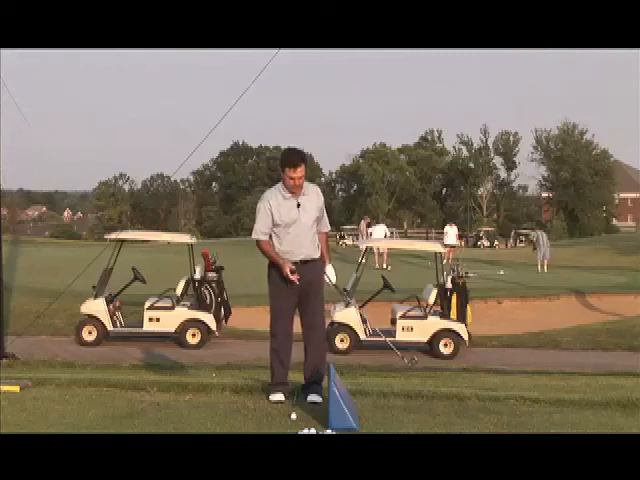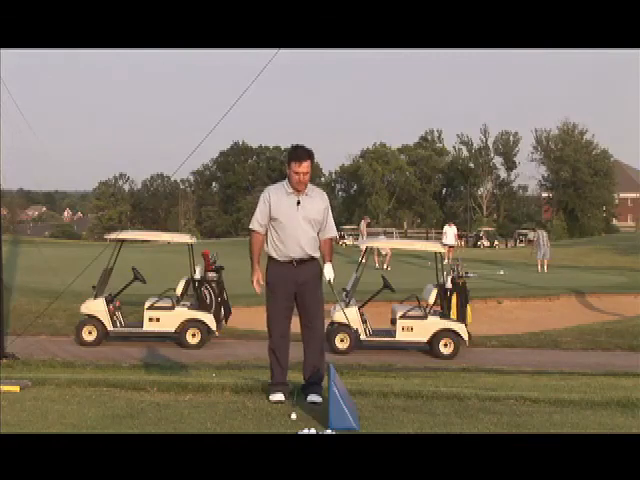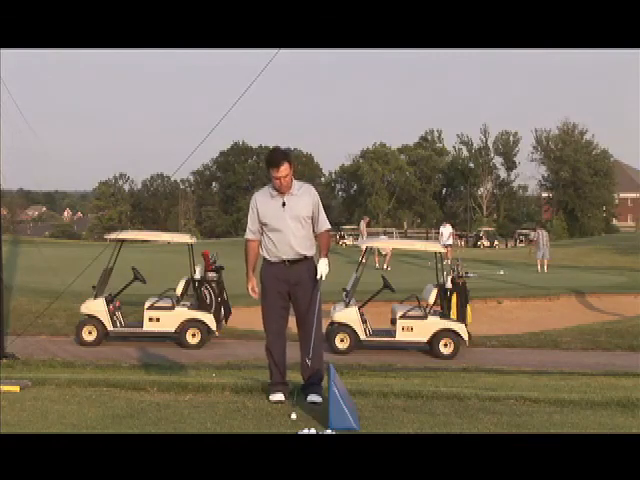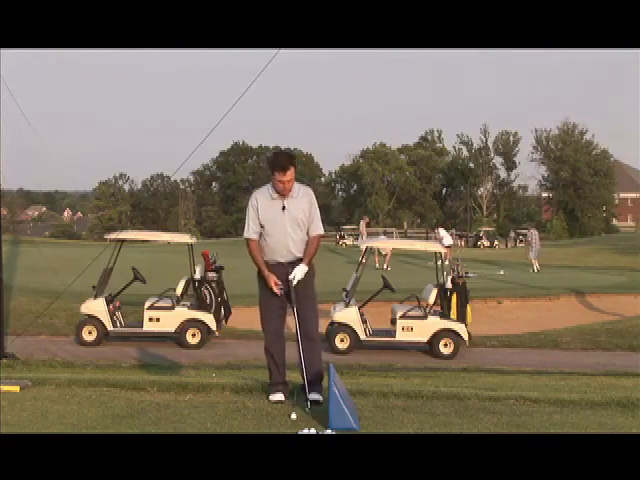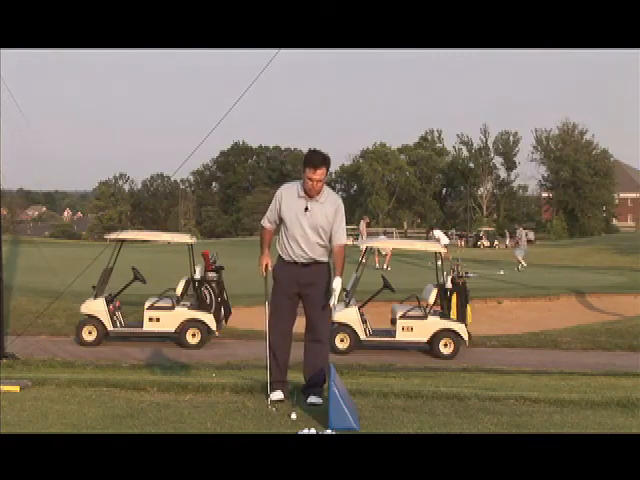
dt=0.7s
person 1, frame 1
left shoulder: (316, 193)
right shoulder: (269, 199)
right elbow: (261, 237)
left wrist: (327, 262)
right wrist: (281, 262)
left hip: (312, 268)
right hip: (282, 270)
left knee: (315, 327)
right knee: (280, 329)
left ankle: (313, 385)
right ankle: (278, 385)
person 1, frame 2
left shoulder: (320, 197)
right shoulder: (271, 194)
left elbow: (326, 235)
right elbow: (257, 231)
left wrist: (328, 263)
right wrist: (255, 267)
left hip: (310, 269)
right hip: (279, 268)
left knee: (314, 327)
right knee: (278, 329)
left ankle: (313, 385)
right ankle: (278, 385)
person 1, frame 3
left shoulder: (309, 193)
right shoulder: (259, 199)
left elbow: (322, 229)
right elbow: (253, 239)
left wrist: (323, 258)
right wrist: (250, 274)
left hip: (304, 268)
right hip: (273, 270)
left knee: (311, 327)
right knee: (274, 330)
left ankle: (313, 385)
right ankle: (278, 384)
person 1, frame 4
left shoulder: (307, 195)
right shoulder: (258, 198)
left elbow: (315, 234)
right elbow: (252, 238)
left wrist: (304, 264)
right wrist: (266, 273)
left hip: (300, 270)
right hip: (271, 271)
left knee: (308, 328)
right knee: (272, 331)
left ankle: (313, 385)
right ankle: (278, 385)
person 1, frame 5
left shoulder: (335, 202)
right shoulder: (284, 193)
left elbow: (338, 243)
right elbow: (268, 224)
left wrist: (337, 277)
right wrist: (264, 252)
left hip: (318, 271)
right hip: (286, 268)
left knee: (318, 331)
right knee: (279, 328)
left ankle: (314, 387)
right ankle: (278, 384)
